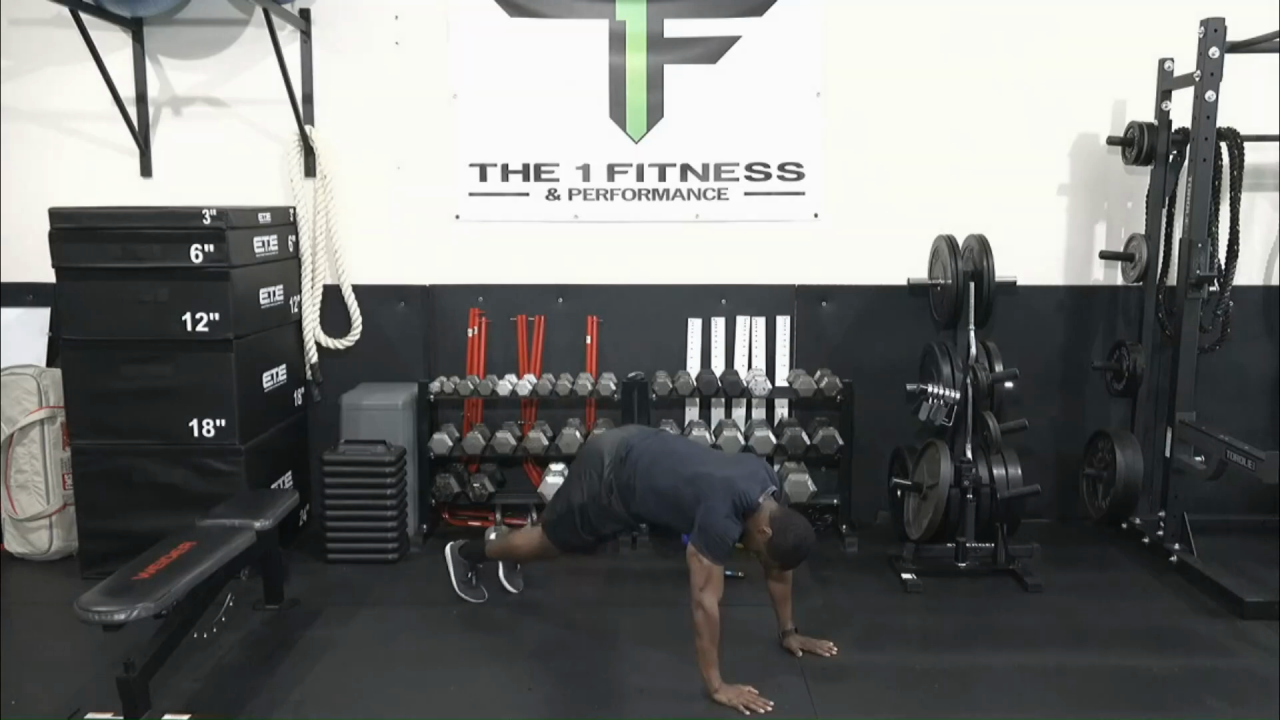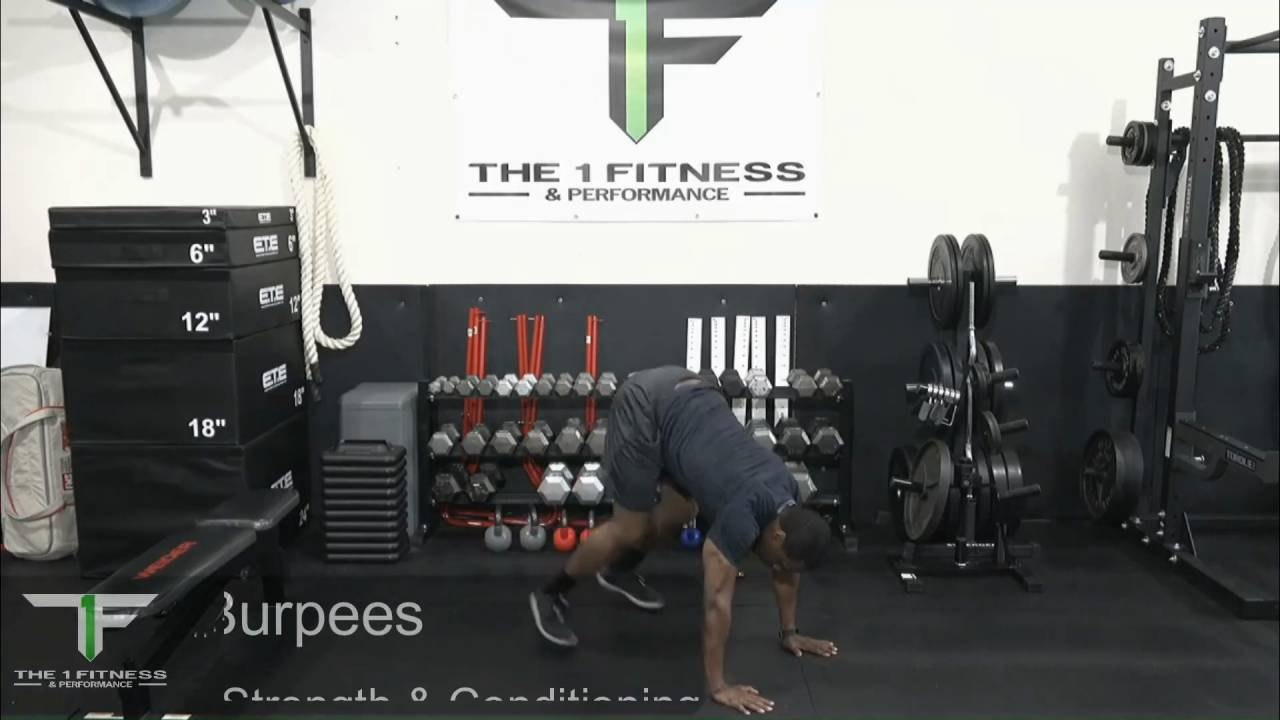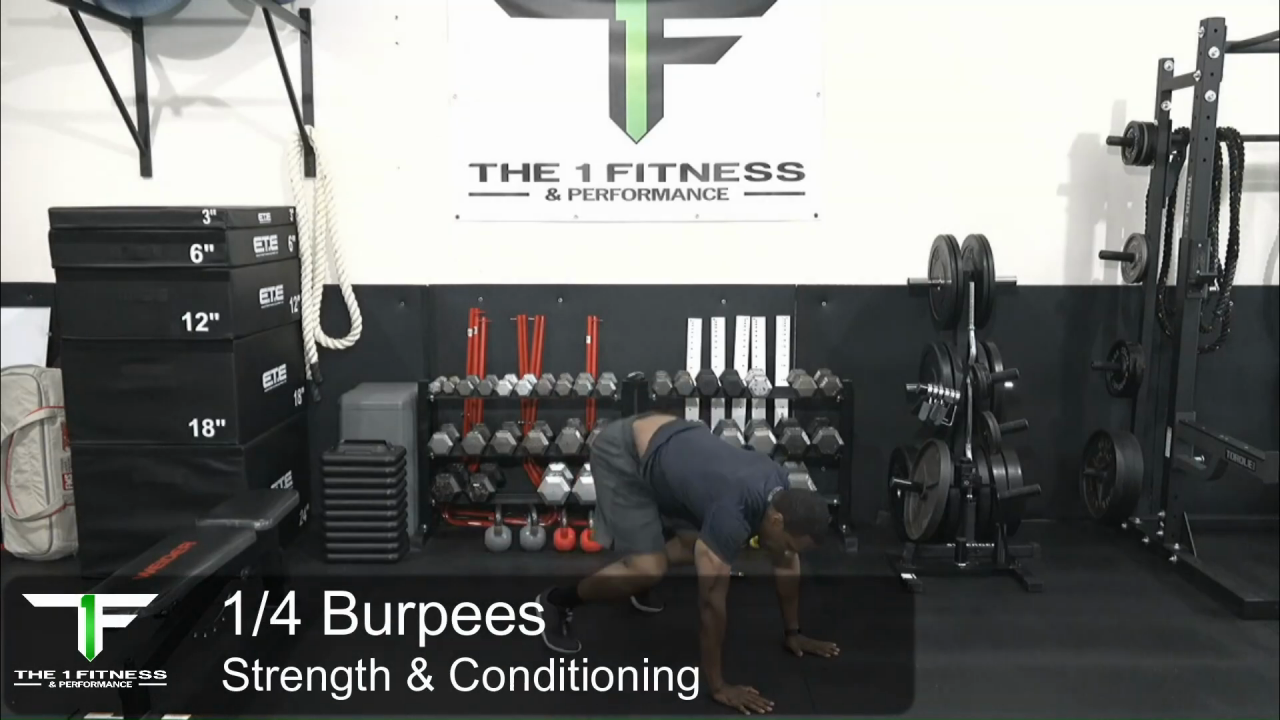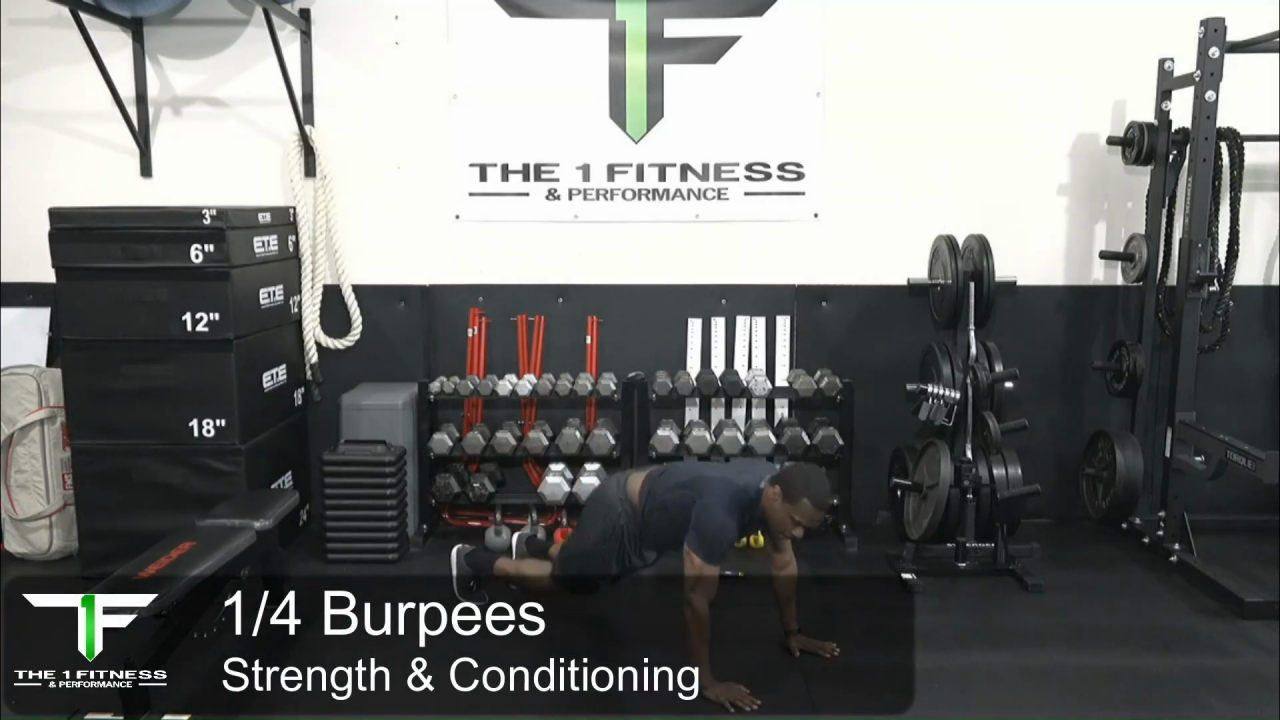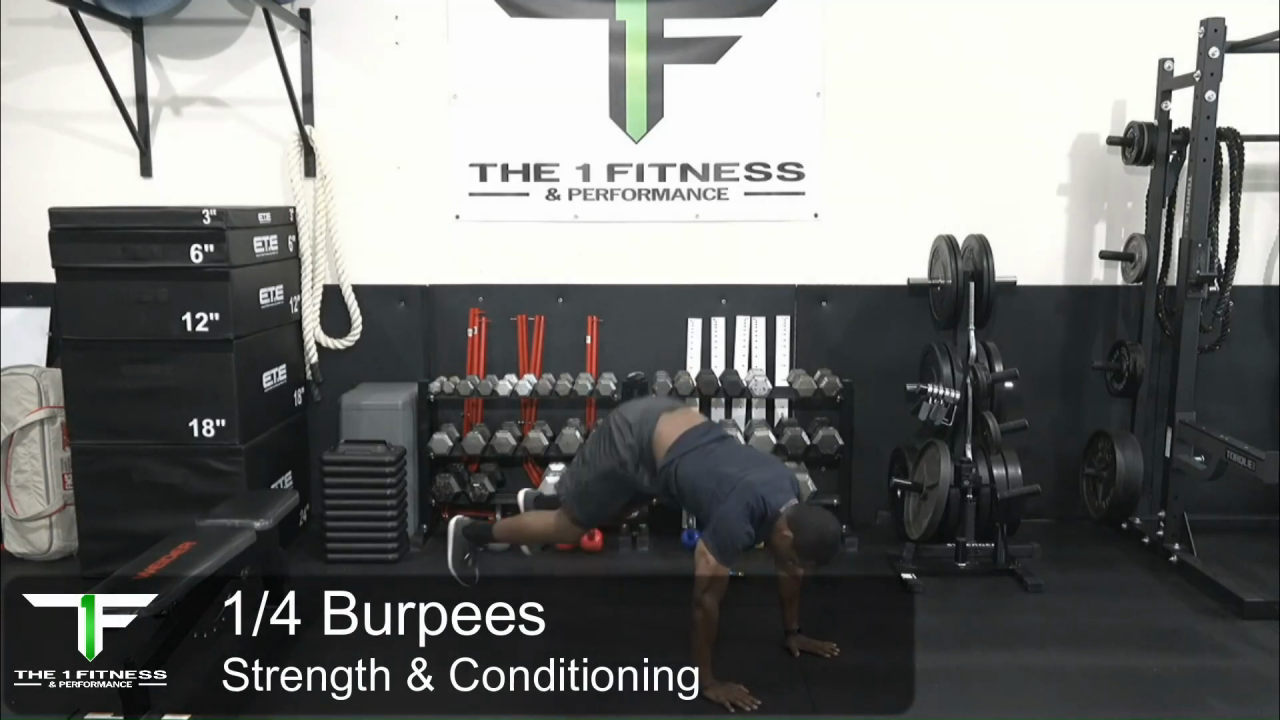
dt=1s
person 1, frame 1
left shoulder: (771, 495)
right shoulder: (723, 513)
left elbow: (778, 567)
right elbow: (705, 599)
left wrist: (789, 632)
right wrist: (717, 686)
left hip: (634, 450)
right hip: (611, 469)
left knee: (572, 538)
right knee: (556, 540)
left ankle: (515, 543)
right ankle: (466, 552)
person 1, frame 2
left shoulder: (790, 502)
right shoulder: (746, 514)
left elbow: (786, 573)
right elbow: (718, 600)
left wrist: (790, 632)
right wrist: (717, 685)
left hip: (681, 390)
right hip: (648, 401)
left knee: (681, 510)
right knee: (632, 525)
left ankle: (619, 572)
right ankle: (552, 593)
person 1, frame 3
left shoulder: (779, 493)
right shoulder: (732, 512)
left elbow: (786, 564)
right elbow: (713, 599)
left wrist: (793, 633)
right wrist: (719, 687)
left hip: (661, 436)
right hip: (622, 454)
left knee: (707, 546)
right knee: (648, 571)
left ankle: (631, 570)
right ankle: (558, 601)
person 1, frame 4
left shoulder: (775, 486)
right shoulder: (722, 512)
left elbow: (781, 563)
right elbow: (697, 600)
left wrist: (793, 633)
right wrist: (708, 680)
left hip: (640, 500)
right hip: (622, 511)
left knee: (581, 565)
right knee: (564, 581)
left ankle: (531, 546)
right ankle: (473, 560)
person 1, frame 5
left shoulder: (789, 498)
right shoulder: (737, 518)
left elbow: (790, 569)
right elbow: (706, 600)
left wrist: (792, 632)
right wrist: (708, 681)
left hip: (667, 415)
right hip: (636, 436)
left knee: (602, 513)
right knee: (571, 525)
left ankle: (538, 502)
right ankle: (468, 534)
